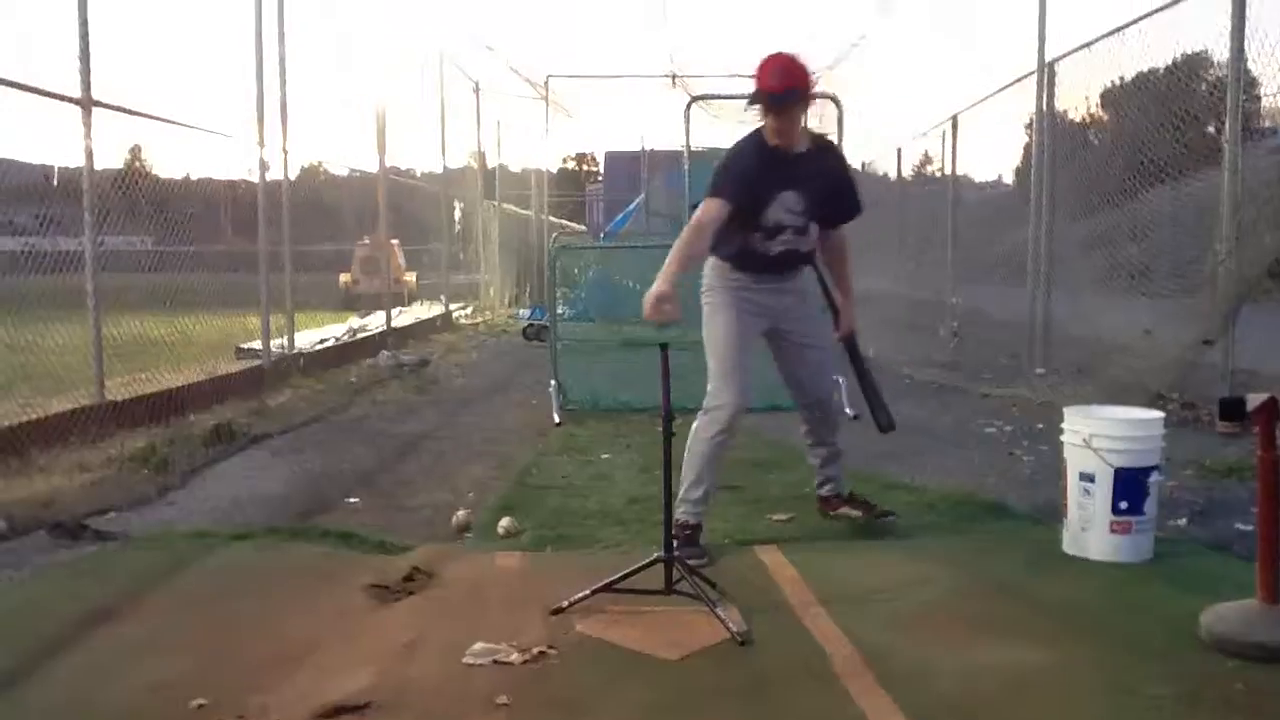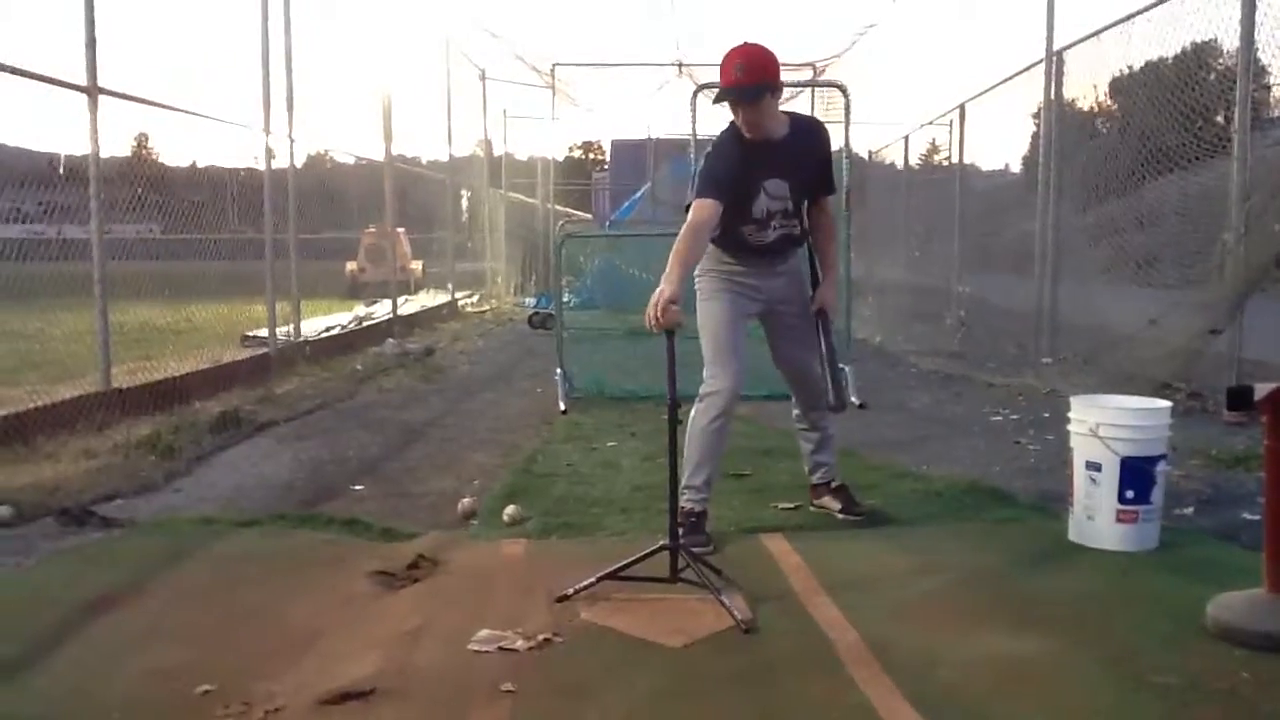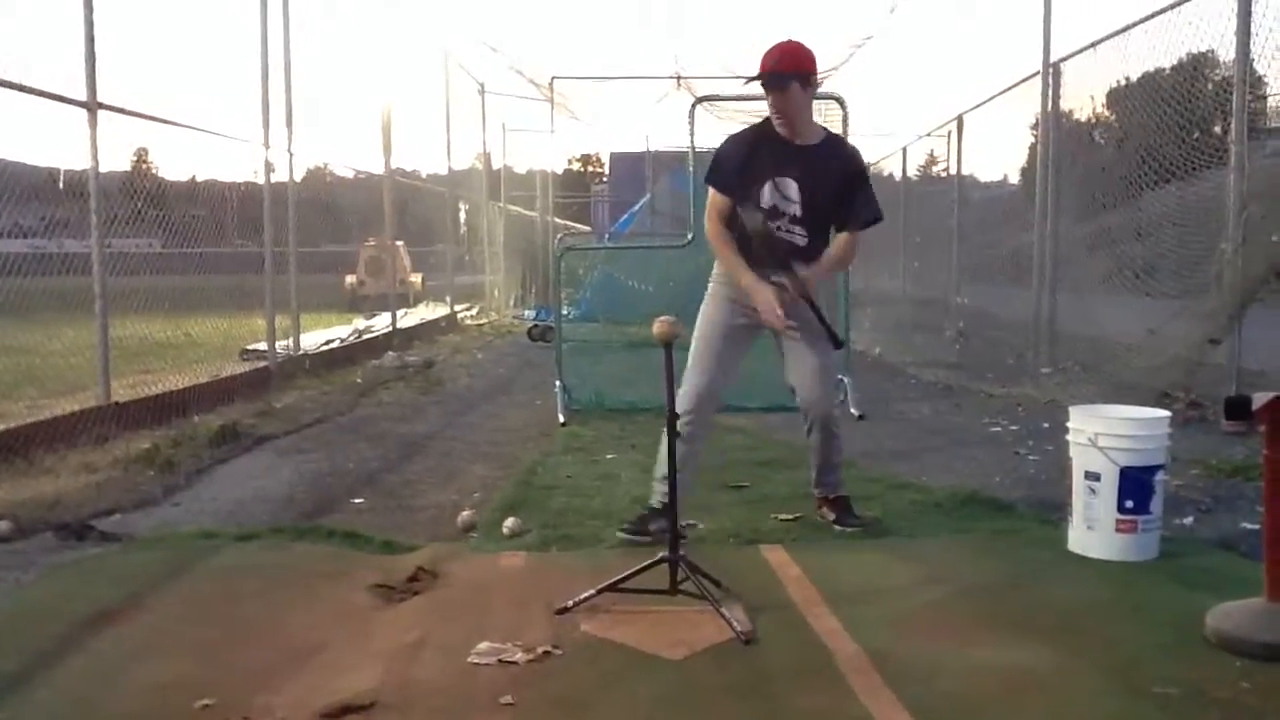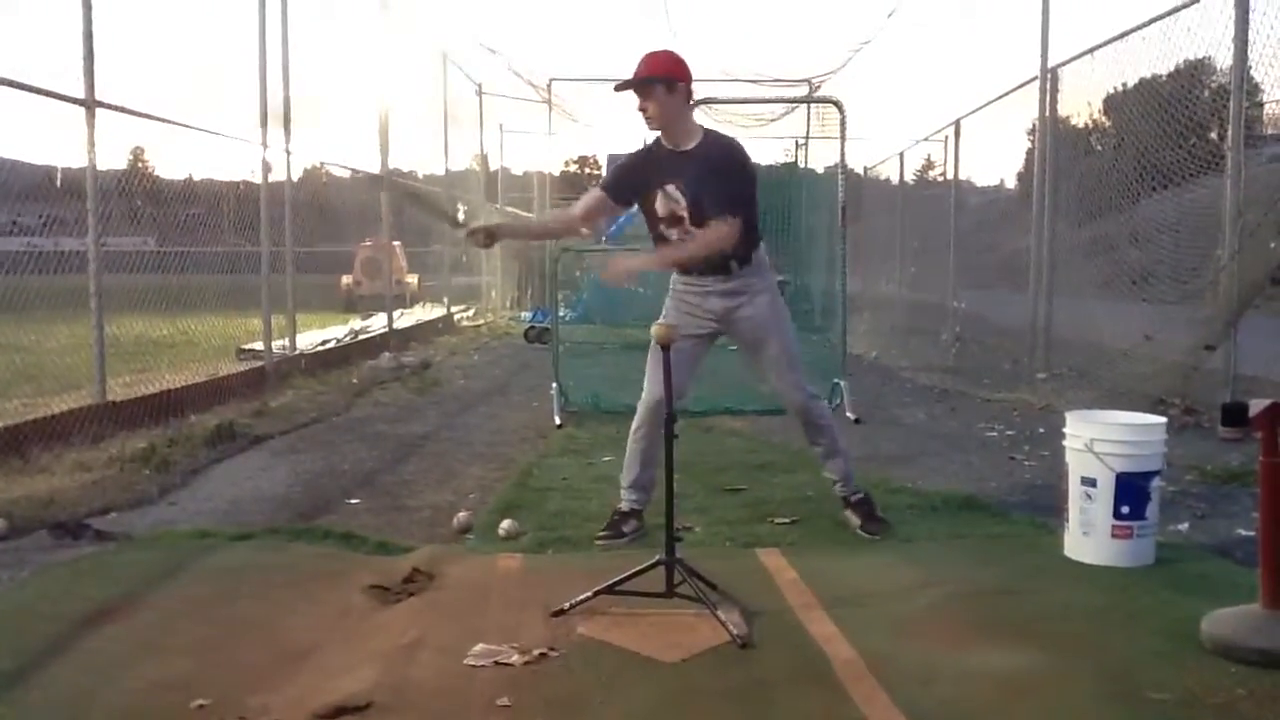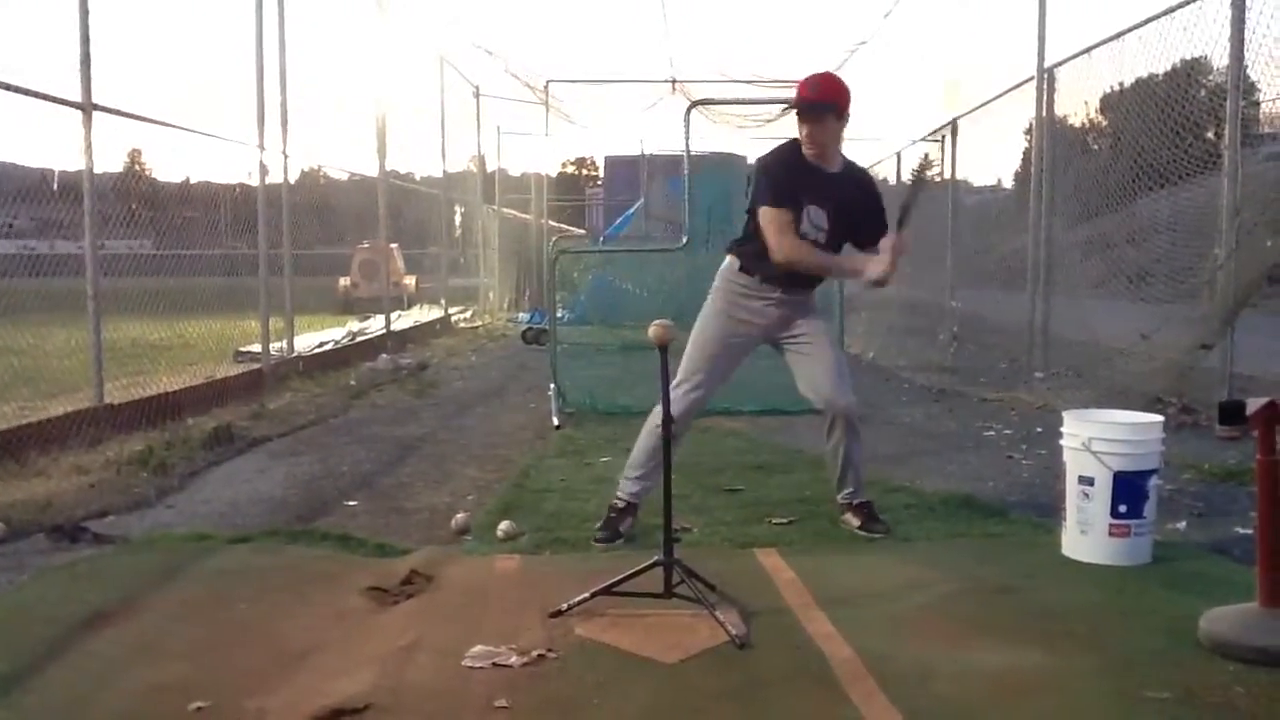
dt=0.7s
person 1, frame 1
left shoulder: (828, 160)
right shoulder: (745, 159)
left elbow: (831, 236)
right elbow: (706, 221)
left wrist: (845, 303)
right wrist: (667, 278)
left hip: (794, 286)
right hip: (733, 285)
left knee: (821, 397)
right knee: (726, 402)
left ankle: (831, 492)
right ankle: (687, 520)
person 1, frame 2
left shoulder: (811, 136)
right shoulder: (725, 153)
left elbow: (820, 209)
right elbow: (699, 222)
left wrist: (828, 280)
right wrist: (670, 283)
left hip: (786, 269)
right hip: (726, 272)
left knee: (811, 380)
right knee: (722, 387)
left ankle: (822, 481)
right ankle: (691, 507)
person 1, frame 3
left shoulder: (841, 159)
right shoulder: (742, 148)
left elbow: (850, 234)
right elbow: (714, 223)
left wrist: (818, 273)
right wrist: (755, 288)
left hip: (801, 289)
right hip: (736, 283)
left knee: (820, 399)
right knee: (695, 394)
left ankle: (830, 493)
right ankle: (662, 504)
person 1, frame 4
left shoulder: (724, 156)
right shoulder: (641, 164)
left elbow: (726, 237)
right elbow: (579, 216)
left wrist: (645, 261)
right wrist: (505, 229)
left hip: (746, 285)
right hip: (687, 291)
left knee: (798, 395)
right knee: (654, 402)
left ankle: (849, 492)
right ankle: (631, 506)
person 1, frame 5
left shoulder: (860, 188)
right shoulder: (777, 166)
left elbow: (873, 255)
right elbow: (783, 249)
left wrist: (881, 265)
right wrist: (863, 265)
left hip: (798, 304)
right hip: (739, 293)
left knee: (841, 402)
right knee: (682, 400)
left ankle: (851, 500)
right ankle: (626, 499)
